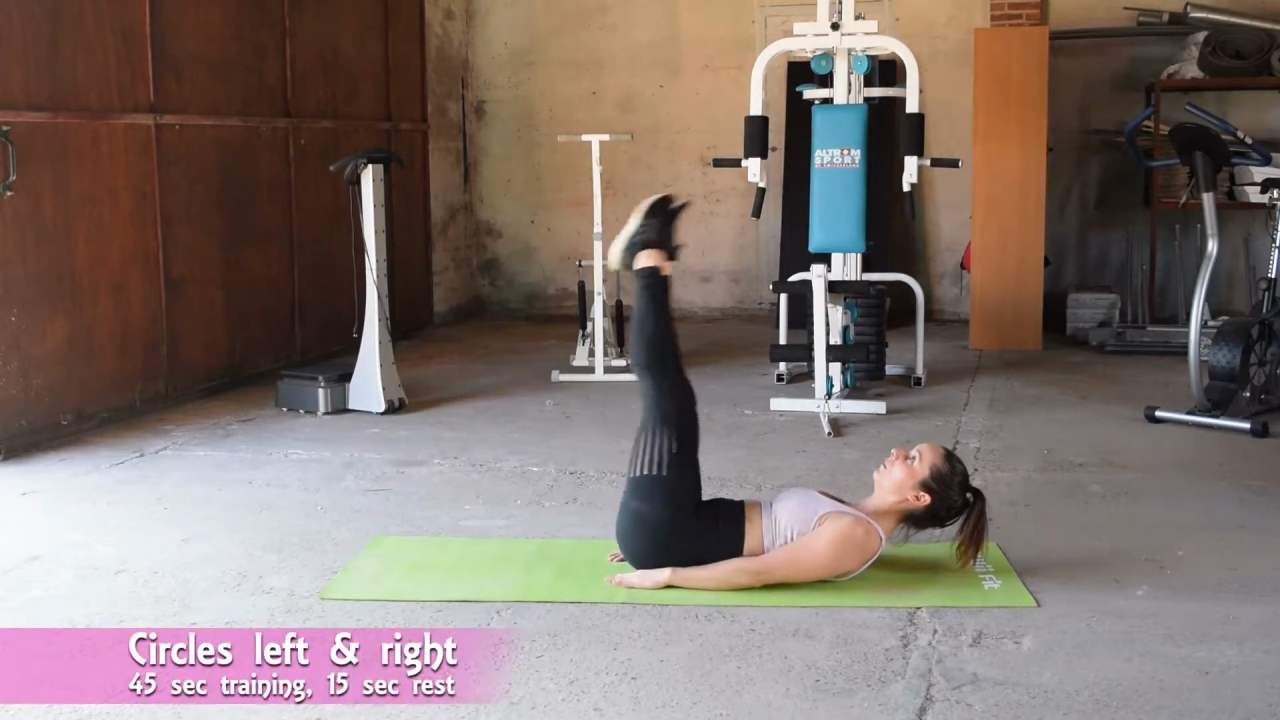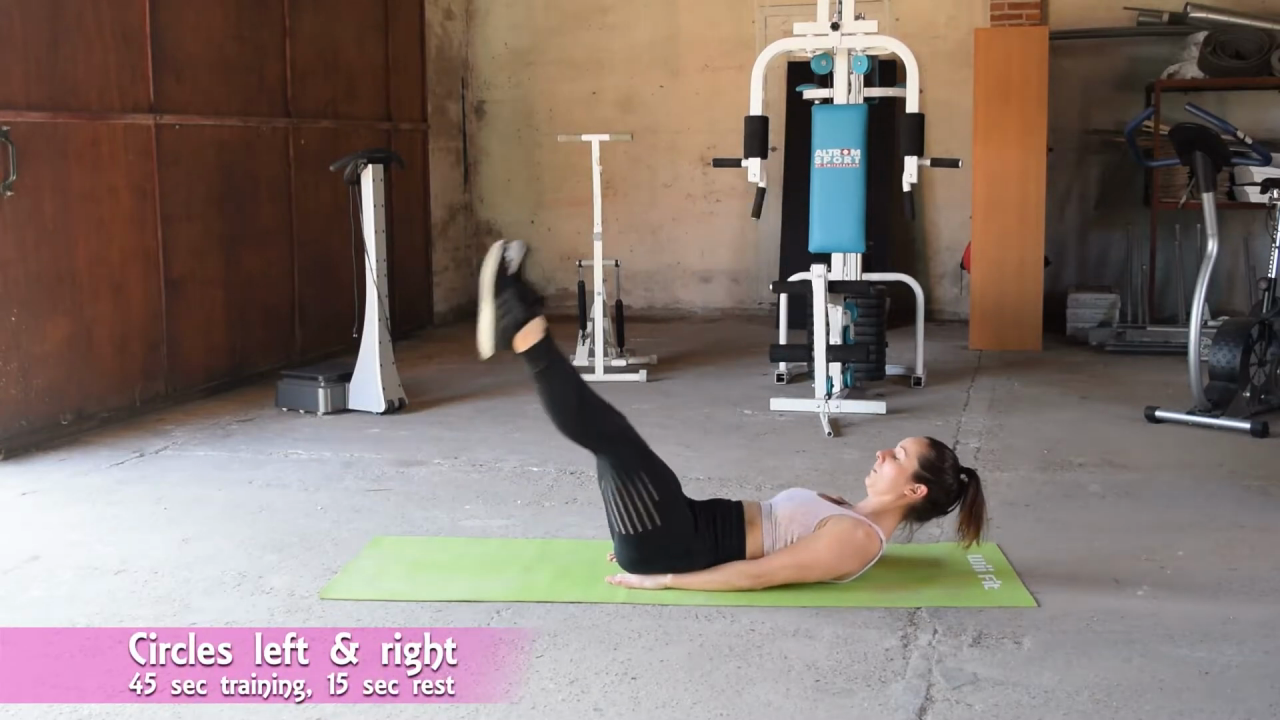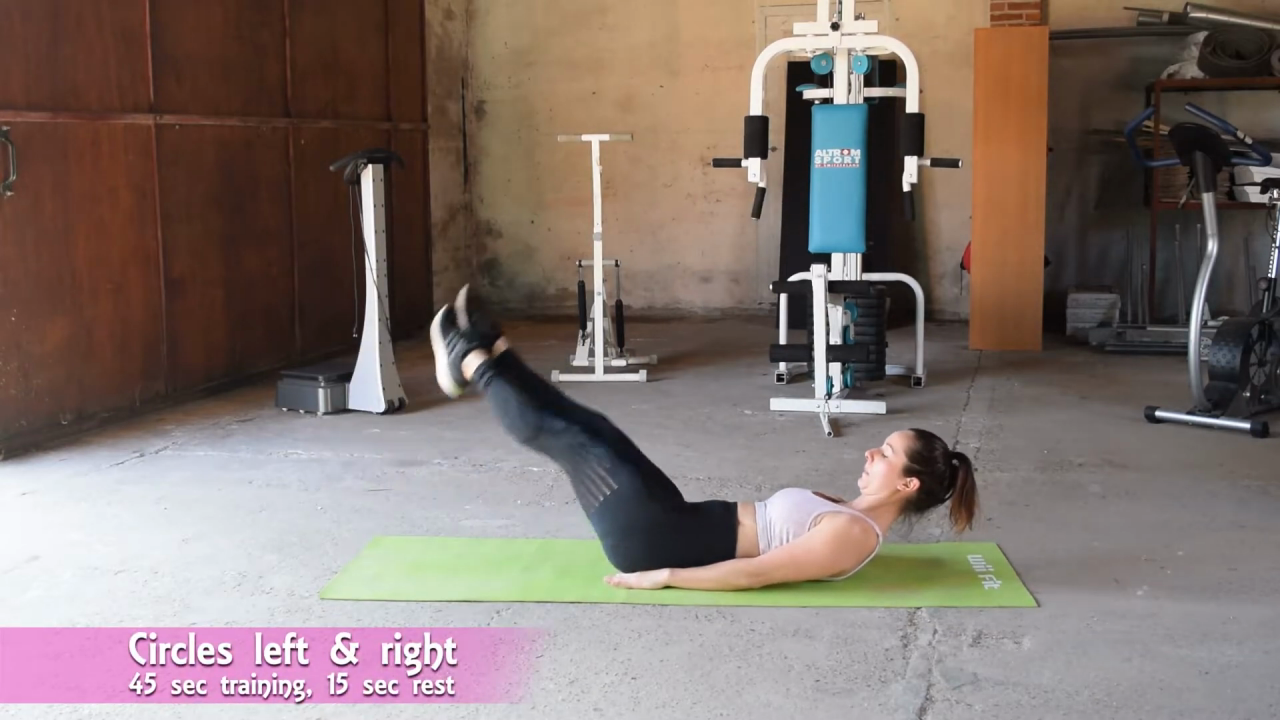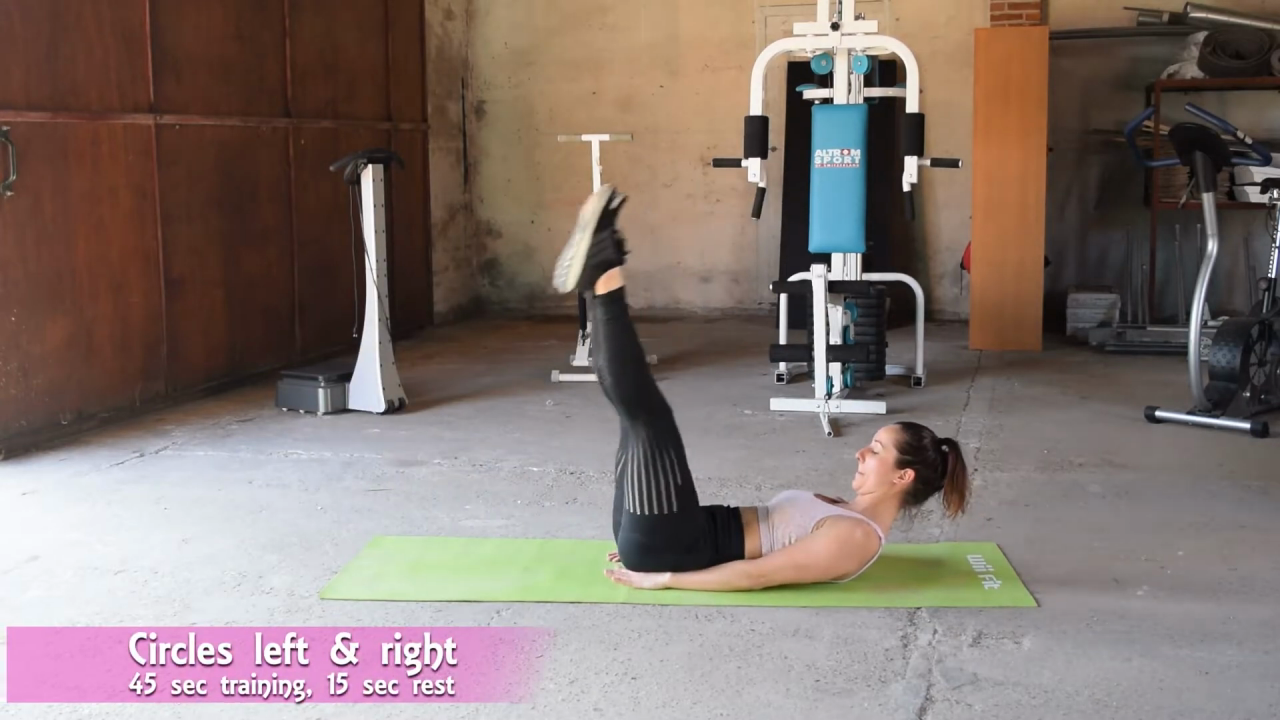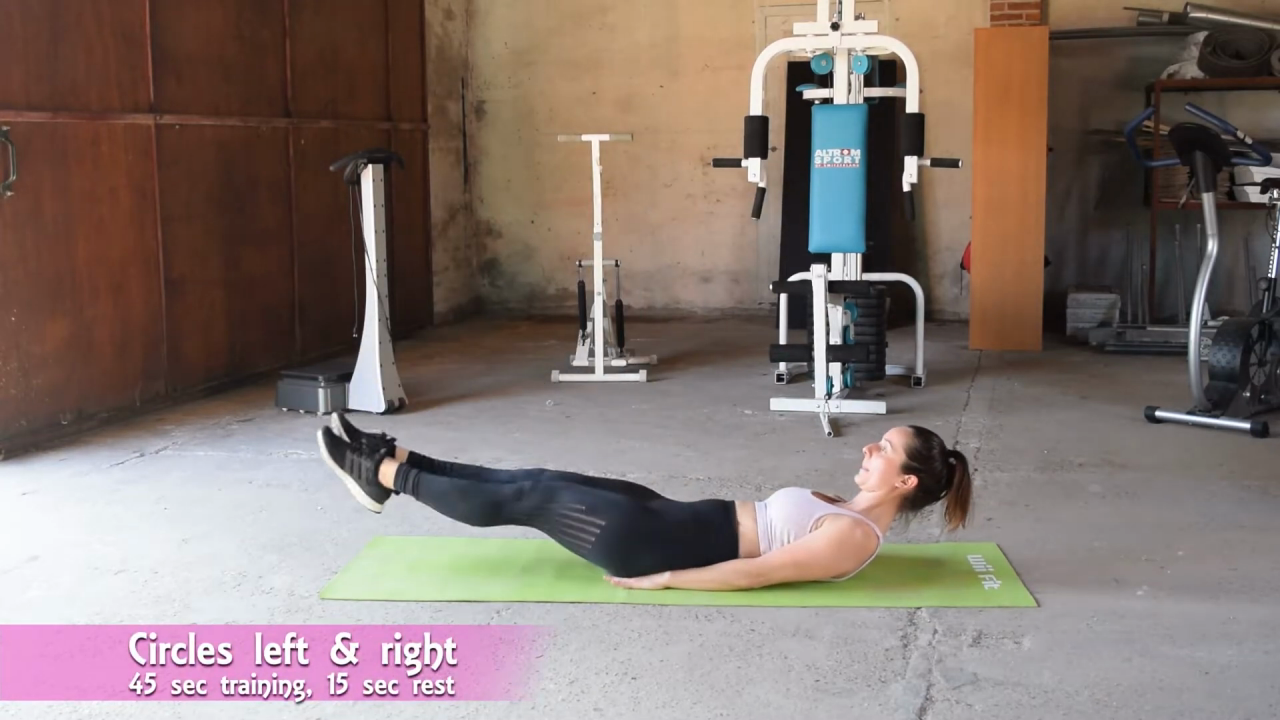
dt=0.7s
person 1, frame 1
left shoulder: (855, 536)
right shoulder: (853, 516)
left elbow: (759, 572)
left wrist: (663, 576)
left hip: (661, 544)
left knee: (663, 383)
left ankle: (647, 258)
right ankle: (649, 259)
person 1, frame 2
left shoulder: (859, 539)
right shoulder: (849, 513)
left elbow: (759, 573)
left wrist: (664, 578)
left hip: (672, 549)
right hip: (694, 526)
left knee: (608, 437)
left ankle: (522, 327)
right ankle: (524, 325)
person 1, frame 3
left shoulder: (852, 538)
right shoulder: (853, 512)
left elbow: (754, 572)
left wrist: (664, 575)
left hip: (659, 539)
right hip: (687, 527)
left knee: (565, 438)
right knee: (587, 427)
left ankle: (472, 362)
right ankle: (489, 354)
person 1, frame 4
left shoulder: (855, 538)
right shoulder: (849, 513)
left elbow: (754, 575)
left wrist: (657, 578)
left hip: (663, 549)
right hip: (689, 533)
left knee: (647, 416)
right knee: (637, 405)
left ankle: (603, 274)
person 1, frame 5
left shoulder: (853, 538)
right shoulder: (851, 510)
left elbow: (754, 571)
left wrist: (657, 580)
left hip: (678, 544)
right hip: (681, 519)
left knee: (531, 500)
right knee: (545, 484)
left ankle: (388, 472)
right ankle: (394, 465)
